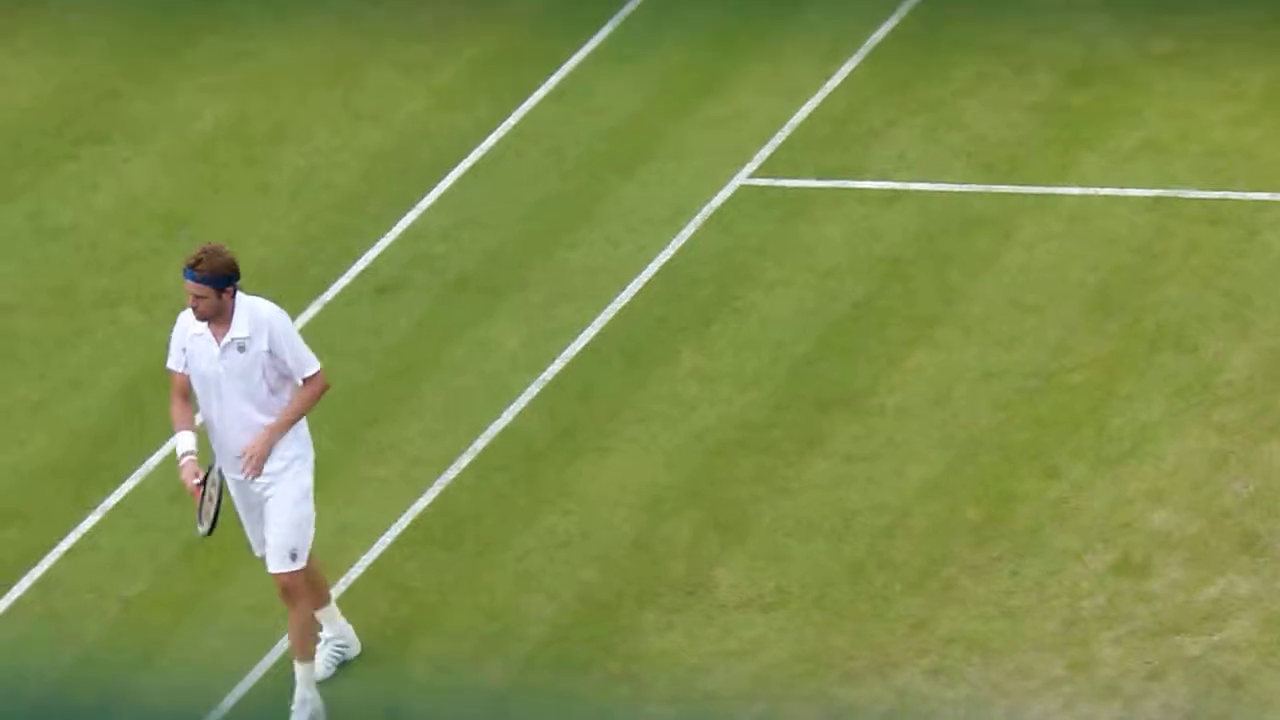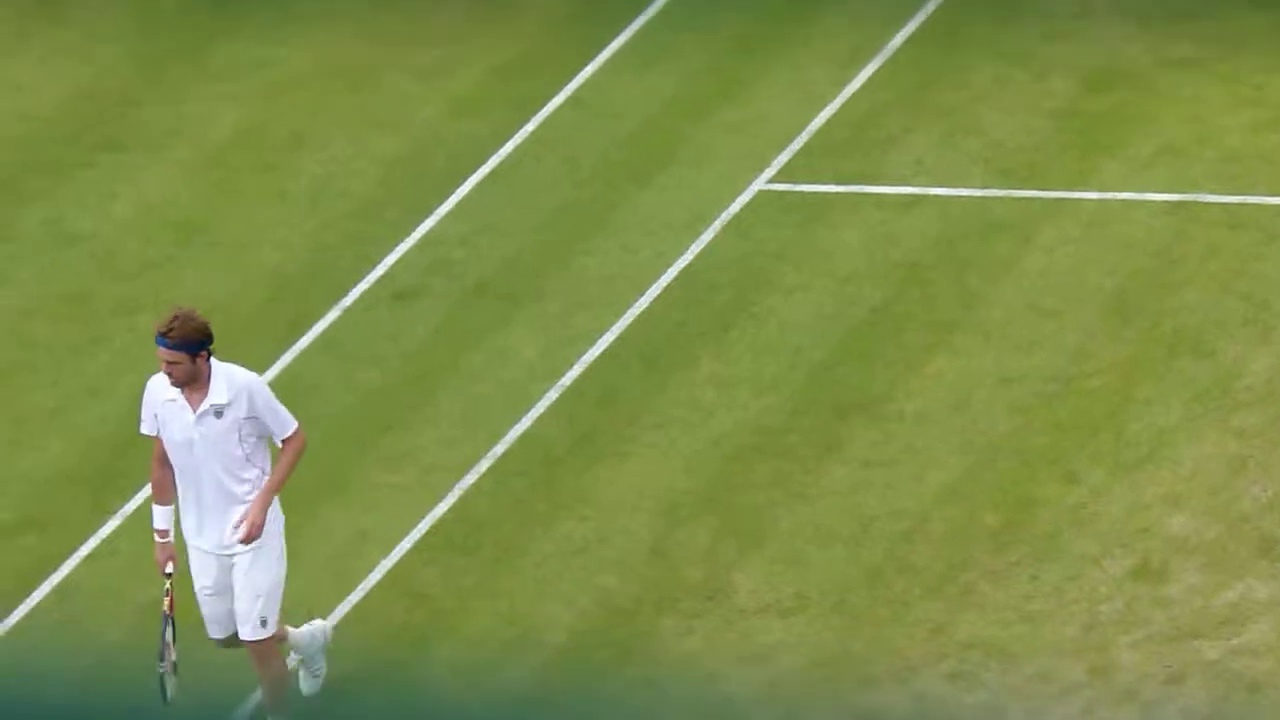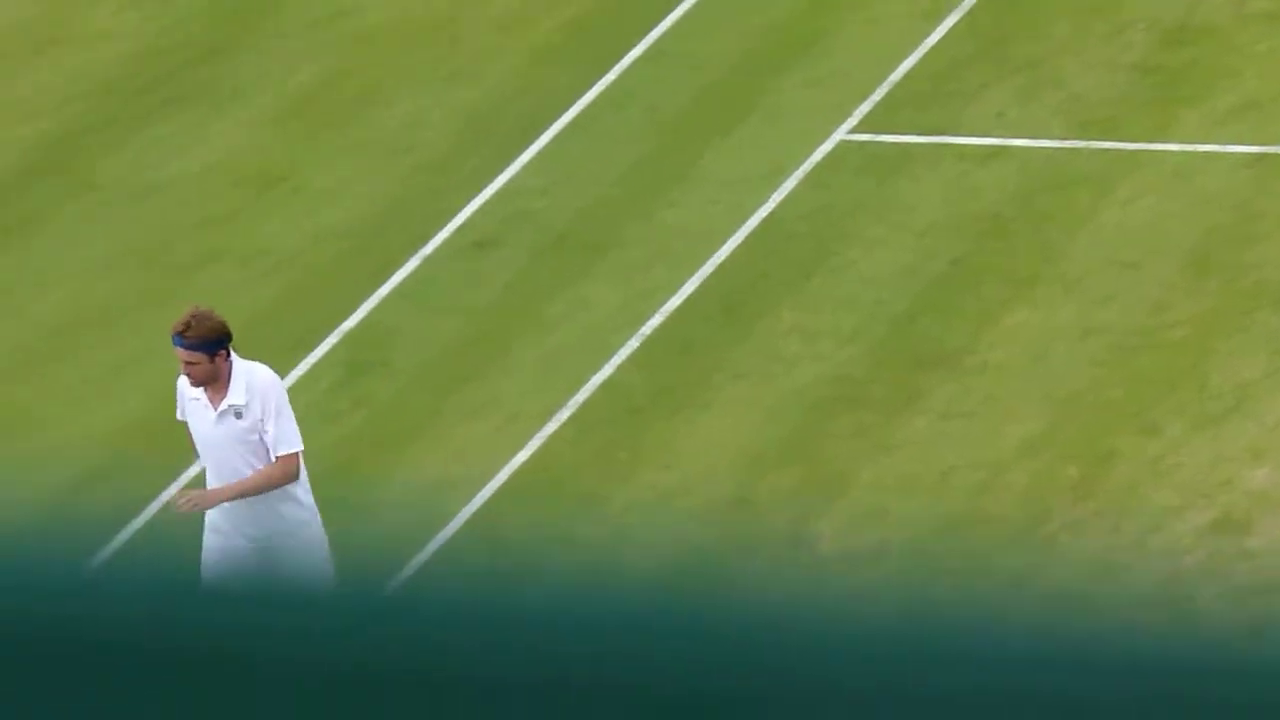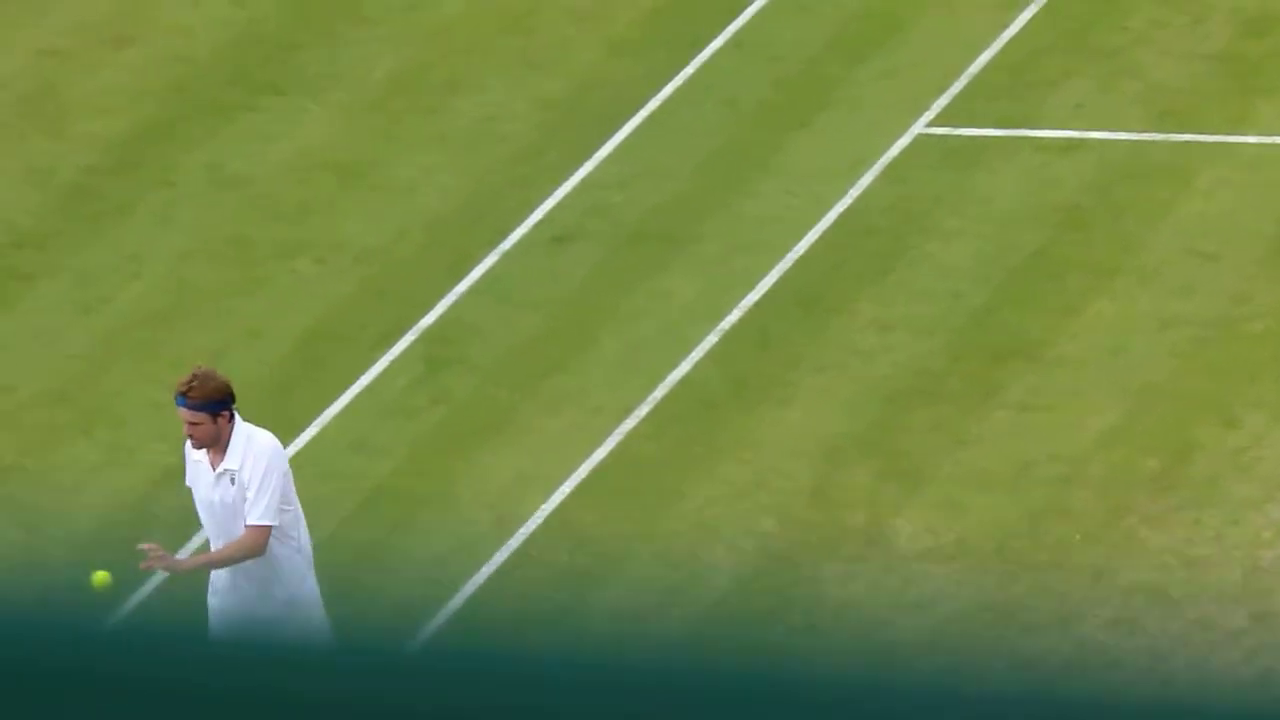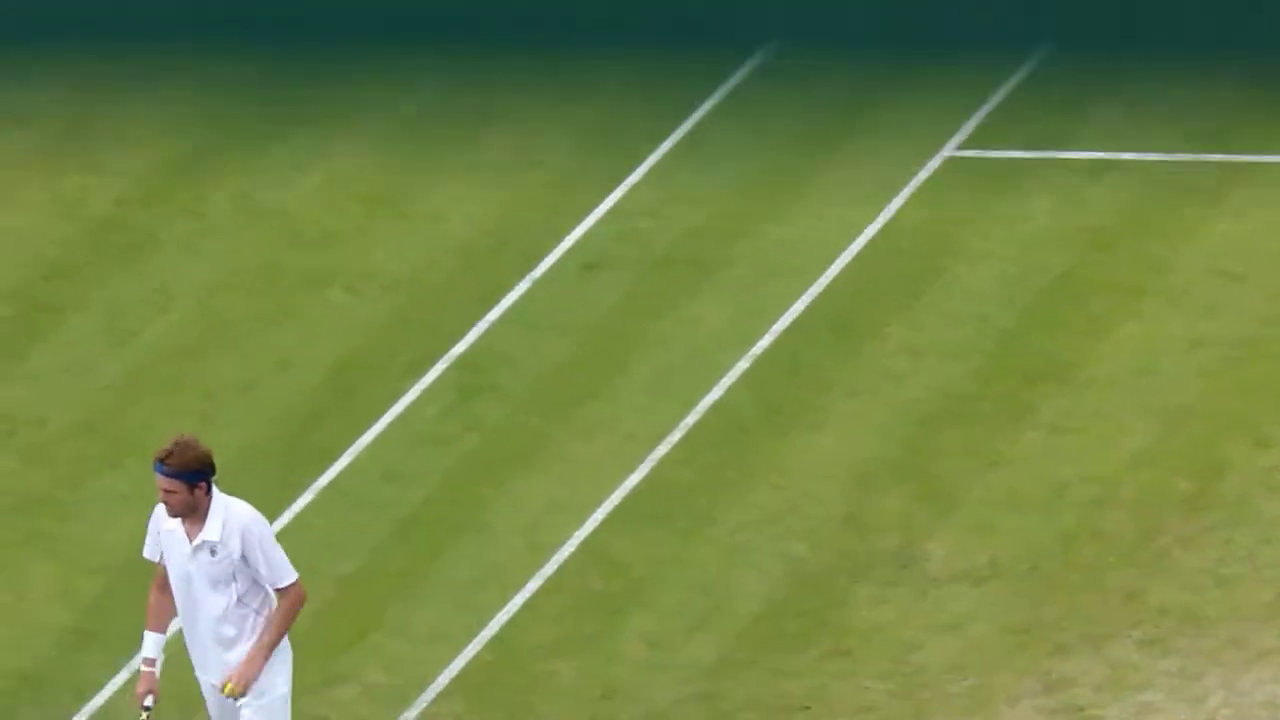
dt=0.3s
person 1, frame 1
left shoulder: (267, 320)
right shoulder: (185, 328)
left elbow: (316, 381)
right elbow: (180, 397)
left wrist: (269, 434)
right wrist: (187, 454)
left hip: (283, 466)
right hip: (236, 471)
left knee: (285, 576)
right knee: (292, 560)
right ankle: (336, 636)
person 1, frame 2
left shoulder: (245, 386)
right shoulder: (157, 391)
left elbow: (294, 440)
right elbow: (162, 464)
left wrist: (263, 501)
right wrist: (162, 534)
left hip: (252, 531)
right hip: (202, 537)
left knee: (258, 638)
right knee: (228, 636)
right ankle: (304, 640)
person 1, frame 3
left shoulder: (264, 385)
right shoulder: (186, 387)
left elbow: (289, 468)
left wrist: (217, 494)
left hip: (288, 524)
right hip: (227, 530)
person 1, frame 4
left shoulder: (262, 451)
right shoulder: (194, 447)
left elbow: (256, 542)
left wrist: (183, 564)
left hip: (285, 591)
right hip: (229, 589)
person 1, frame 5
left shoulder: (244, 523)
right shoulder: (162, 519)
left elbow: (294, 595)
right elbow: (162, 589)
left wrist: (253, 663)
right wrist: (149, 665)
left hip: (259, 676)
right hip: (211, 674)
